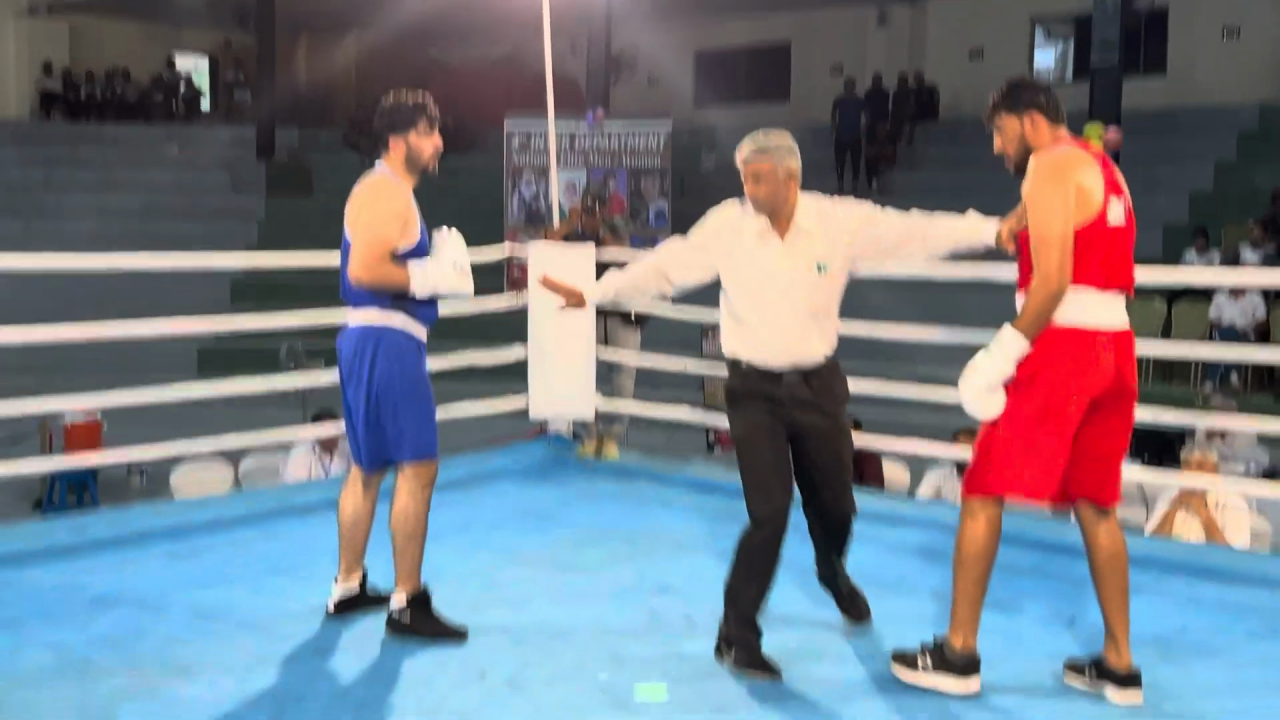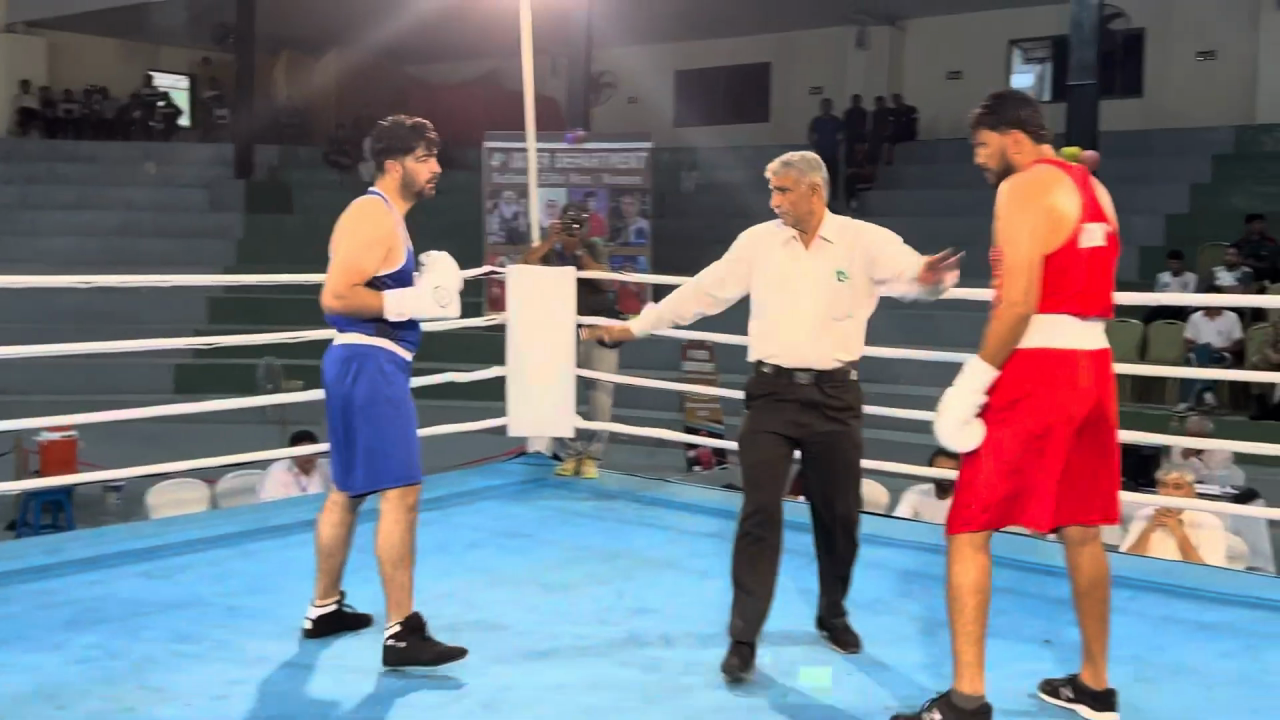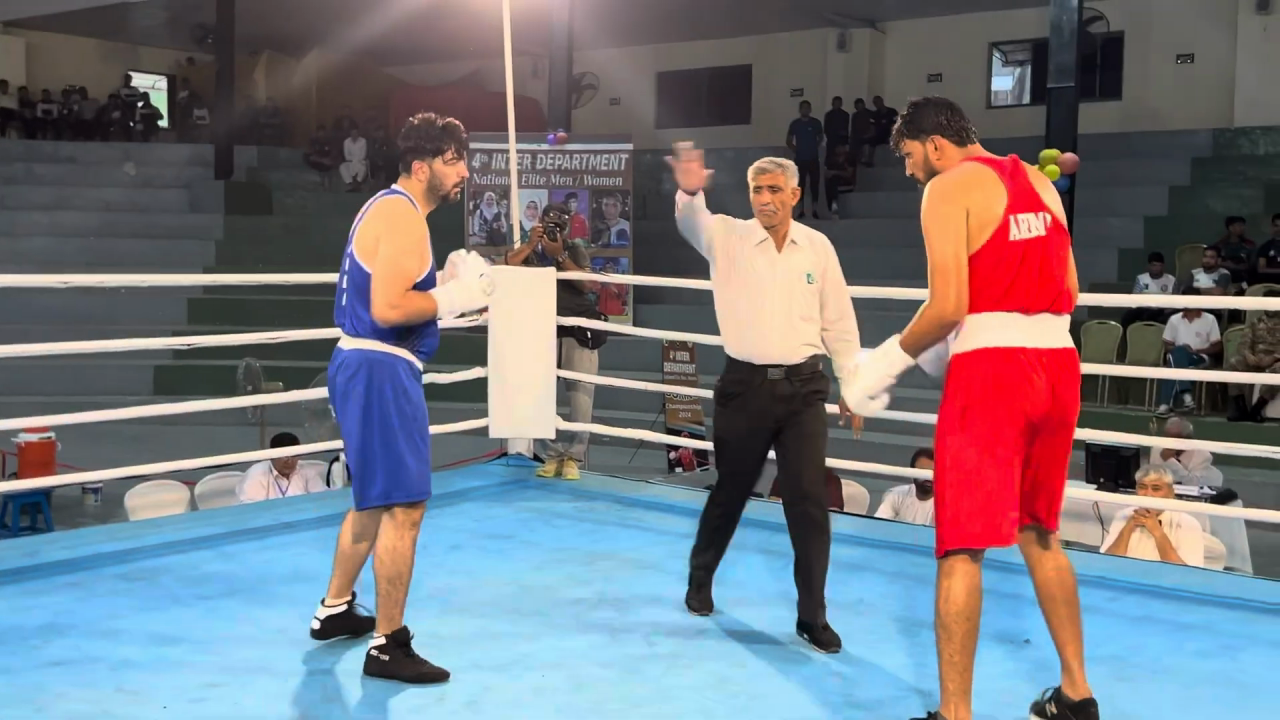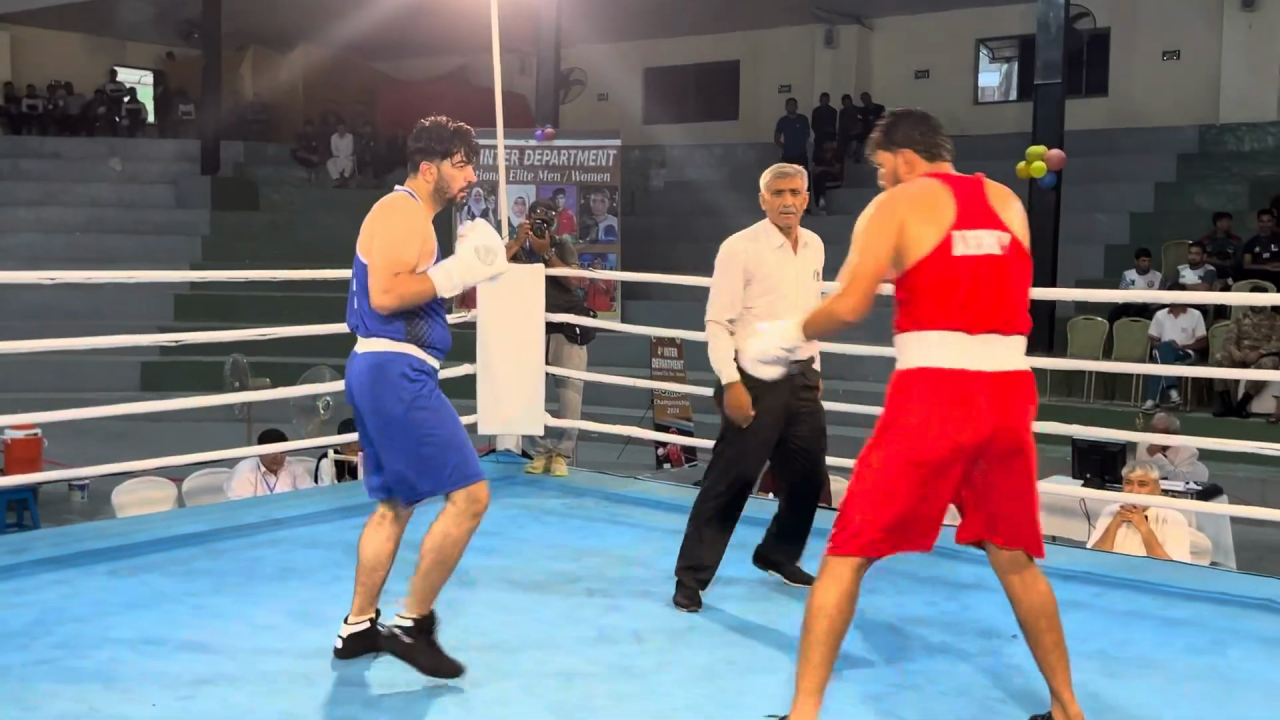
dt=0.4s
person 1, frame 1
left shoulder: (1050, 166)
right shoulder: (1104, 169)
left elbow: (1055, 277)
left wrist: (1003, 350)
left hip: (1062, 345)
right hip: (1113, 345)
left knee: (985, 494)
right knee: (1098, 507)
left ankle: (958, 653)
right ankle: (1119, 664)
person 1, frame 2
left shoulder: (1024, 189)
right shoulder: (1091, 188)
left elbow: (1019, 303)
left wrist: (973, 380)
left hip: (1037, 370)
right hip: (1090, 367)
left knee: (969, 529)
right knee: (1082, 530)
person 1, frame 3
left shoulder: (949, 187)
right shoulder: (1039, 183)
left elbow: (949, 304)
right elbow: (1069, 290)
left wrist: (890, 357)
left hip: (990, 374)
right hip: (1056, 368)
left knee: (960, 551)
right knee: (1039, 536)
person 1, frame 4
left shoulder: (897, 205)
right shoulder: (1006, 201)
left elbow: (846, 308)
left wrist: (788, 335)
left hip: (932, 396)
right hip: (1007, 393)
left knee: (847, 554)
right knee: (1015, 556)
person 2, frame 1
left shoulder: (390, 191)
right shoulder: (386, 190)
right elbow: (363, 271)
left wrist: (435, 263)
right wrist: (430, 276)
left hip: (375, 341)
right hip: (387, 342)
left knee: (367, 469)
right knee: (417, 469)
left ankle: (348, 586)
right ankle: (407, 604)
person 2, frame 2
left shoulder: (385, 217)
right shoulder: (372, 215)
right elbow: (336, 297)
left wrist: (422, 286)
right wrist: (411, 301)
left hip: (367, 364)
right hip: (369, 364)
left knee: (346, 490)
right knee: (400, 494)
left ankle: (324, 608)
right ankle: (402, 631)
person 2, frame 3
left shoulder: (386, 207)
right shoulder: (403, 218)
right elbow: (388, 310)
left wrist: (446, 282)
right wrist: (455, 296)
left hip: (361, 364)
right hip: (381, 371)
left knee: (375, 499)
right knee: (404, 509)
left ankle: (334, 608)
right ankle: (387, 647)
person 2, frame 4
left shoulder: (408, 214)
right shoulder: (402, 211)
right elbow: (385, 296)
left wrist: (461, 266)
right wrist: (457, 271)
left hip: (385, 373)
right hip: (397, 374)
left knee: (396, 504)
right knee: (469, 494)
left ankle: (358, 627)
right ankle: (413, 623)
person 3, frame 1
left shoulder: (841, 220)
right shoulder: (726, 225)
left elbow: (914, 232)
right elbow: (665, 267)
left wrist: (994, 231)
right wrist: (590, 293)
left hip: (819, 385)
right hip: (756, 389)
left knee: (835, 505)
right knee: (768, 512)
left ankle: (833, 575)
right ankle: (736, 636)
person 3, frame 2
left shoulder: (864, 241)
right shoulder: (757, 243)
left elbow: (912, 272)
right elbow: (704, 291)
left wrist: (935, 273)
right wrist: (638, 326)
left hip: (833, 394)
right hip: (773, 391)
left knee: (838, 514)
right knee: (760, 511)
left ankle: (832, 614)
right ankle: (744, 639)
person 3, frame 3
left shoulder: (818, 247)
right shoulder: (728, 236)
left elbow: (839, 321)
right elbow: (692, 225)
left wrist: (850, 385)
right wrist: (690, 191)
left hip: (802, 385)
right hip: (744, 384)
left knee: (808, 499)
right knee: (731, 493)
left ankle: (812, 614)
right ankle: (700, 576)
person 3, frame 4
left shoulder: (815, 246)
right shoulder: (739, 247)
right elbow: (717, 322)
right wrist: (731, 382)
left hip: (802, 379)
right hip: (756, 382)
left knee: (810, 481)
right knee: (728, 484)
left ankle: (777, 555)
right ankle: (691, 578)
person 4, frame 1
left shoulder: (613, 230)
right shoulder: (570, 232)
left wrist: (601, 232)
right wrist: (570, 225)
left hip: (621, 314)
left knee: (623, 376)
left ankle: (613, 436)
right ankle: (591, 434)
person 4, frame 2
left shoulder: (593, 248)
right shoulder: (548, 250)
left elbow: (606, 283)
left wrist: (579, 252)
right wrist: (549, 242)
left knee: (600, 394)
left ankle: (591, 456)
right ankle: (570, 454)
person 4, frame 3
left shoulder: (575, 250)
right shoulder: (528, 250)
left elbow: (586, 284)
left wrist: (560, 255)
right wrist: (531, 244)
left hip: (578, 333)
left knee: (580, 395)
left ankle: (572, 457)
right ankle: (551, 455)
person 4, frame 4
left shoulder: (563, 246)
right shoulder: (517, 247)
left elbow: (573, 281)
left wrist: (547, 252)
right wrist: (518, 241)
left hip: (566, 329)
left knee: (570, 392)
left ankle: (561, 454)
right ankle: (541, 452)
